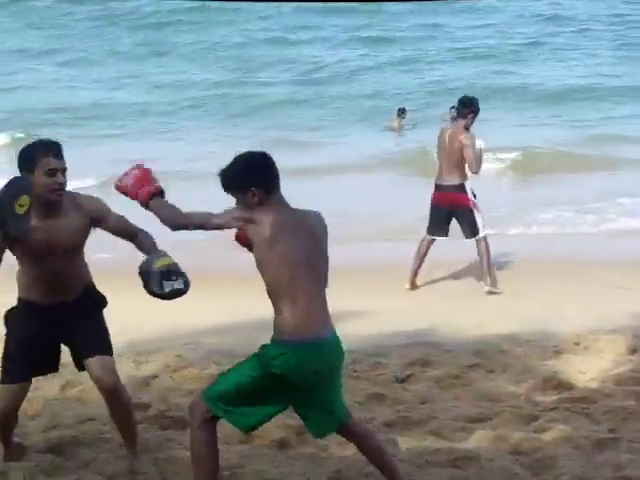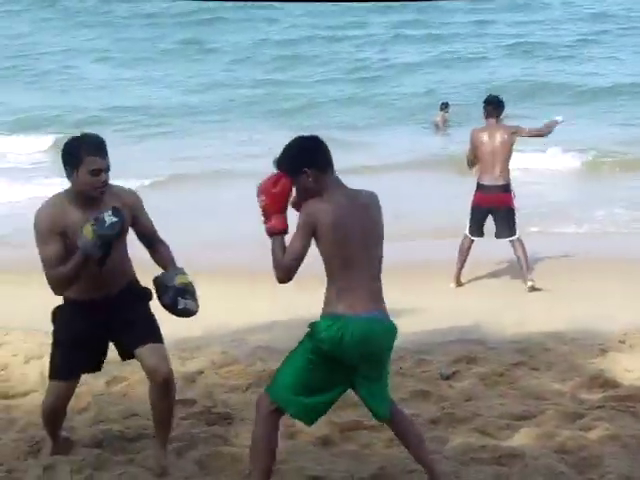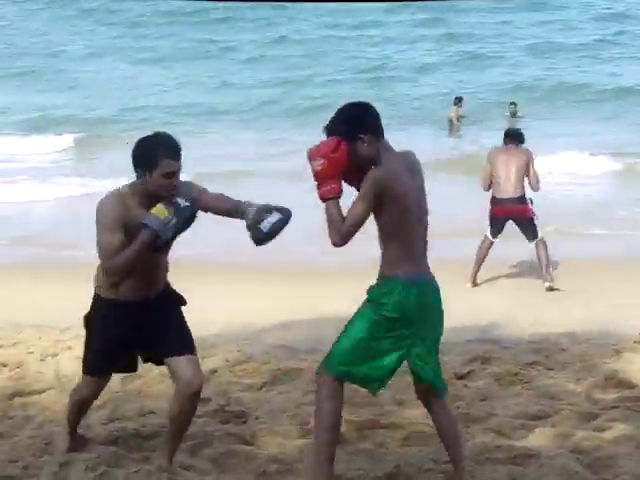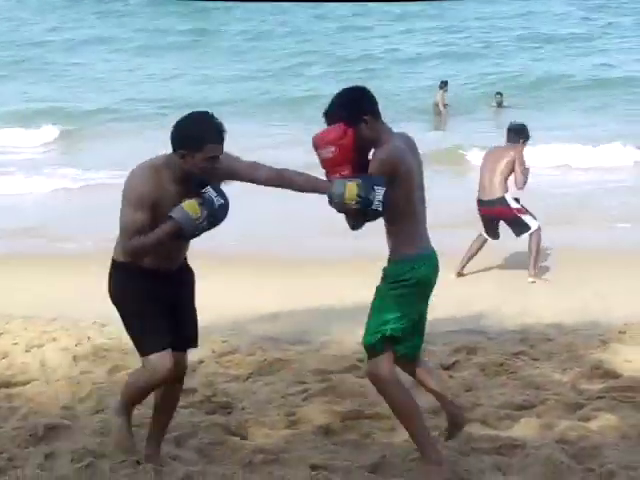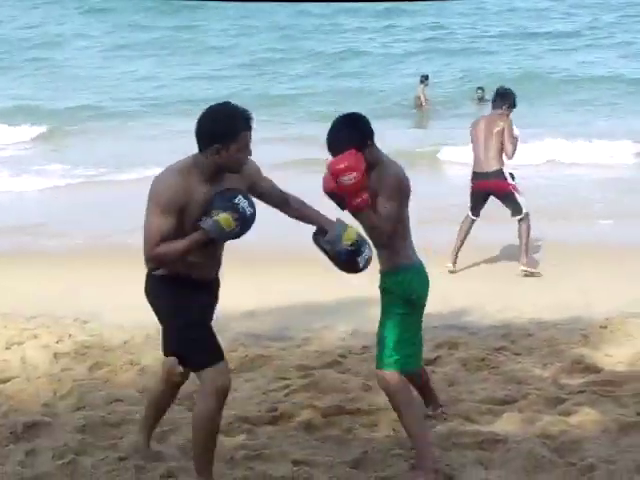
dt=0.2s
person 1, frame 1
left shoulder: (252, 219)
right shoulder: (316, 221)
left elbow: (177, 221)
left wrist: (147, 195)
left hip: (288, 356)
right hip: (328, 348)
left knee: (201, 412)
right knee: (338, 420)
person 1, frame 2
left shoulder: (313, 210)
right shoulder: (371, 201)
left elbow: (283, 274)
left wrist: (274, 222)
left hip: (335, 330)
right hip: (379, 328)
left knee: (268, 407)
right knee: (385, 408)
person 1, frame 3
left shoulder: (378, 177)
right shoulder: (410, 161)
left elbow: (340, 237)
left wrist: (328, 186)
right wrist: (353, 178)
left hip: (394, 295)
right hip: (427, 293)
left knee: (328, 377)
right knee: (431, 392)
person 1, frame 4
left shoulder: (386, 156)
right shoulder: (405, 143)
left elbow: (356, 214)
left wrist: (337, 171)
left hip: (406, 268)
right hip: (423, 261)
left knee: (379, 367)
right knee: (403, 353)
right ankle: (451, 408)
person 1, frame 5
left shoulder: (390, 175)
right shoulder: (372, 172)
left elbow: (383, 234)
right elbow: (367, 220)
left wrist: (355, 195)
right wrist: (343, 194)
left hip: (403, 278)
right hip: (399, 275)
left knee: (389, 375)
right knee: (400, 355)
right ankle: (431, 401)
person 2, frame 1
left shoulder: (86, 206)
left elbow: (134, 233)
left wrist: (157, 257)
left hip: (81, 303)
right hip: (33, 311)
left knee: (109, 382)
left ankle: (134, 455)
person 2, frame 2
left shoulder: (126, 200)
right shoulder: (50, 215)
left elbow: (154, 241)
right elbow: (57, 284)
left wrist: (175, 273)
right wrist: (85, 249)
left hip: (127, 298)
right hip: (78, 309)
left knee: (162, 373)
right knee: (57, 398)
left ankle: (161, 450)
right ankle: (56, 444)
person 2, frame 3
left shoulder: (186, 194)
right shoulder: (113, 206)
left elbow: (228, 205)
right elbow: (113, 272)
left wrist: (252, 212)
right wrist: (150, 232)
left hip: (161, 300)
right hip: (115, 308)
left knee: (191, 383)
right knee: (89, 389)
left ankle: (165, 458)
right ankle: (71, 435)
person 2, frame 4
left shoulder: (217, 167)
right shoulder: (144, 180)
left elbow: (275, 175)
right elbow: (129, 249)
left wrist: (334, 189)
right wrist: (177, 222)
left hip: (176, 274)
right hip: (133, 277)
left knee: (178, 369)
right knee: (161, 368)
left ankle: (152, 449)
right ankle: (122, 409)
person 2, frame 5
left shoulder: (241, 172)
right shoulder: (171, 184)
left elbow: (284, 200)
right elbow: (152, 256)
left wrist: (330, 226)
right wrist: (206, 233)
left hip: (204, 283)
right hip: (170, 286)
left knee: (177, 369)
right knee: (217, 382)
left ankle: (143, 440)
person 3, frame 1
left shoulder: (443, 132)
right shoulder: (466, 137)
right elbow: (475, 169)
right wrist: (479, 150)
left hip: (440, 190)
right hip: (460, 191)
left knee: (430, 236)
right knee: (480, 237)
left ankle: (411, 280)
right ankle: (489, 283)
person 3, frame 2
left shoulder: (475, 134)
right shoulder: (510, 131)
left elbow: (470, 164)
right elbow: (543, 132)
right wrist: (555, 121)
left hip: (482, 191)
right hip: (502, 192)
left knee: (470, 235)
right knee: (513, 238)
left ankle: (456, 278)
right ankle: (529, 279)
person 3, frame 3
left shoulder: (493, 153)
right shoulder: (526, 153)
left elbow: (485, 186)
right elbow: (535, 187)
left hip: (497, 203)
right hip: (519, 203)
left knee: (489, 237)
right knee: (537, 240)
left ankle: (473, 278)
right ankle: (547, 279)
person 3, frame 4
left shoulder: (490, 152)
right shoulder: (516, 152)
right elbow: (520, 185)
right wrist: (525, 171)
left hip: (483, 203)
right hip: (501, 202)
left knee: (487, 234)
right knee: (534, 229)
left ankle: (460, 268)
right ankle: (532, 273)
person 3, frame 5
left shoulder: (476, 123)
right shoulder: (505, 122)
right elbow: (509, 154)
right wrist: (514, 139)
left hip: (477, 178)
right hip: (498, 177)
left knee: (471, 216)
right knee: (523, 216)
left ankle: (453, 260)
right ankle: (525, 262)
